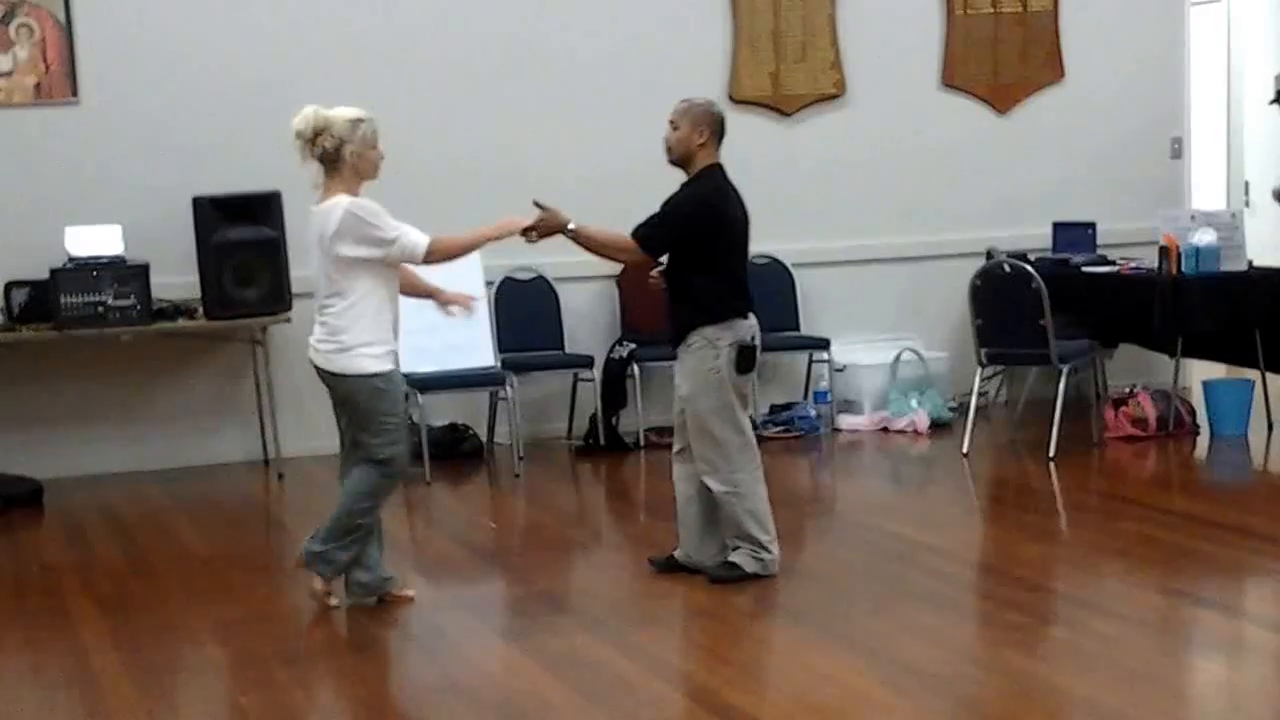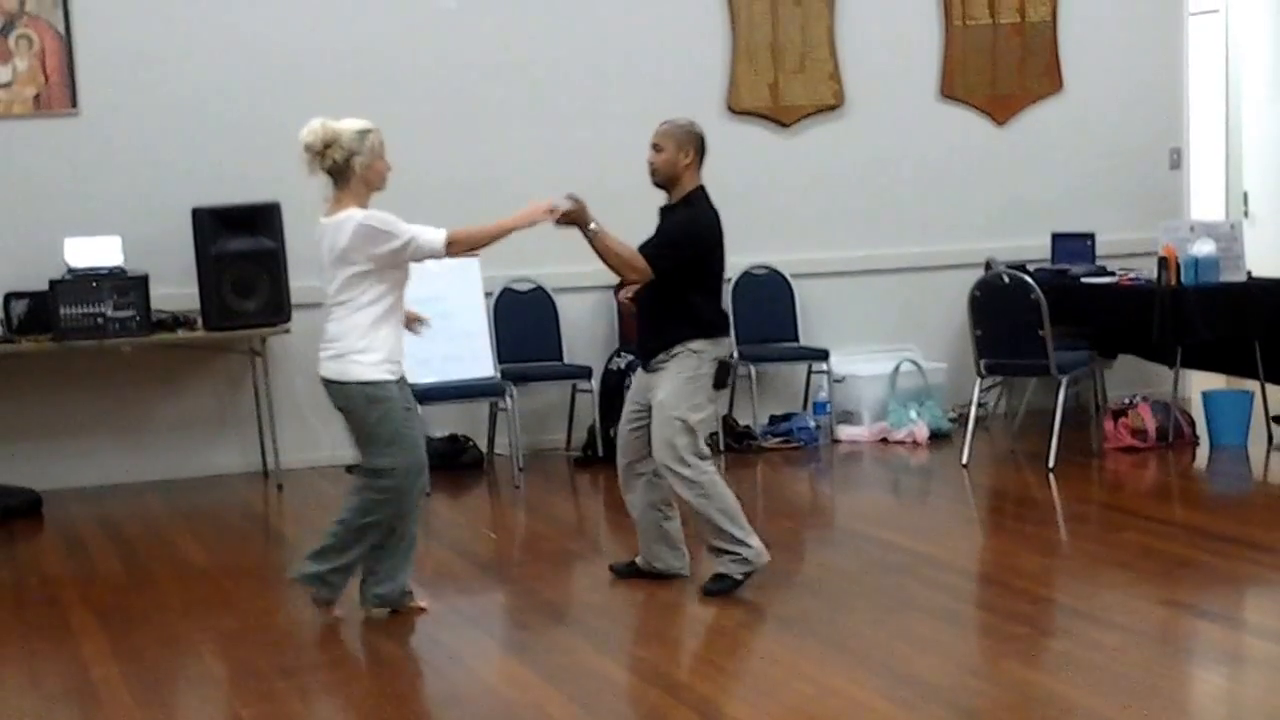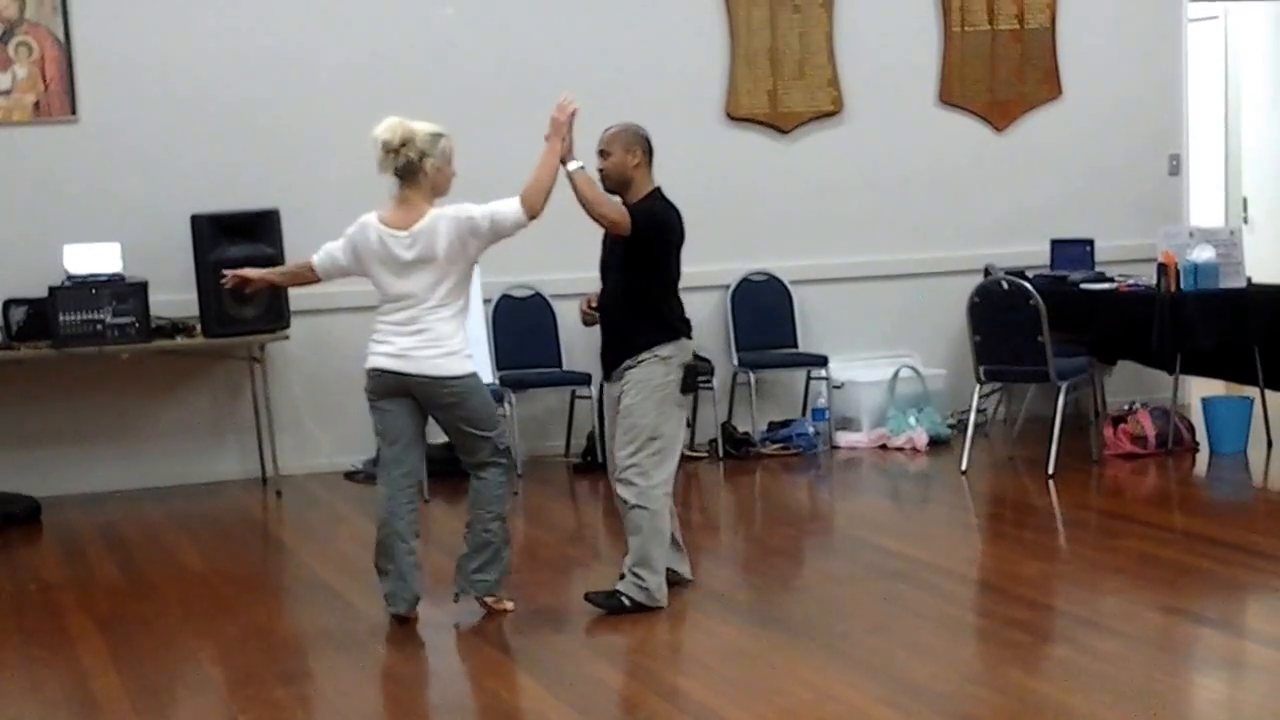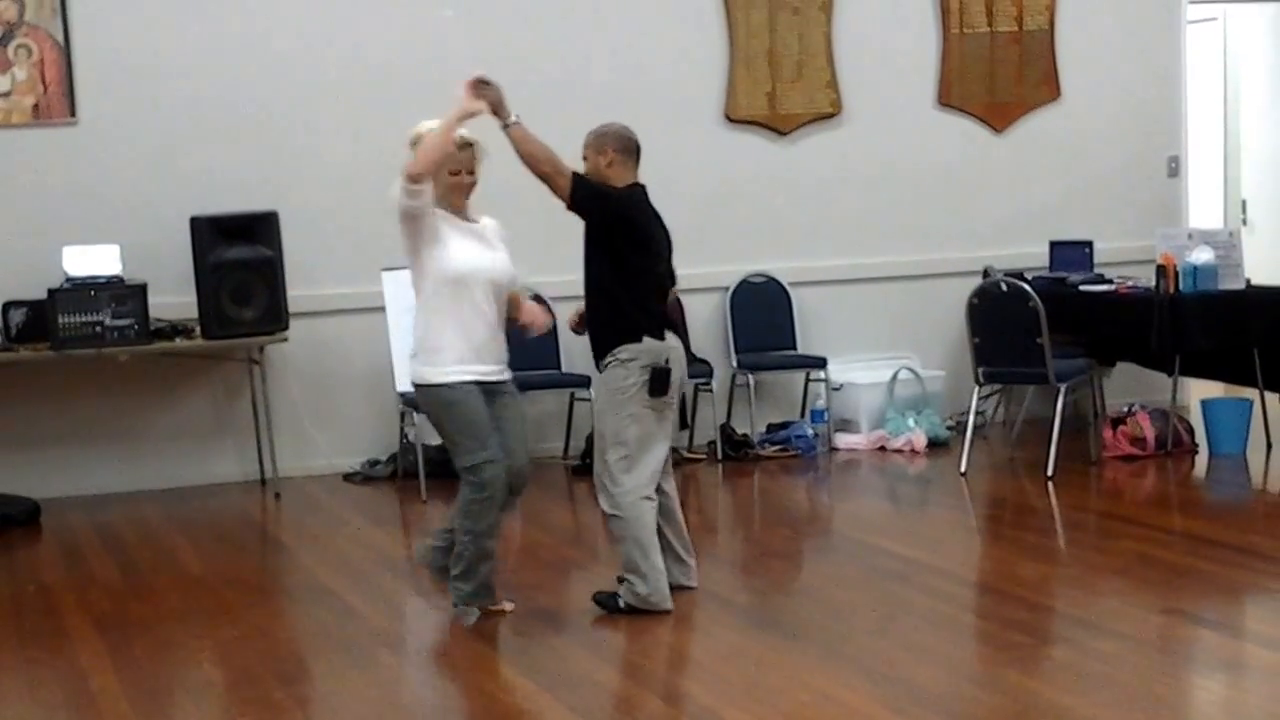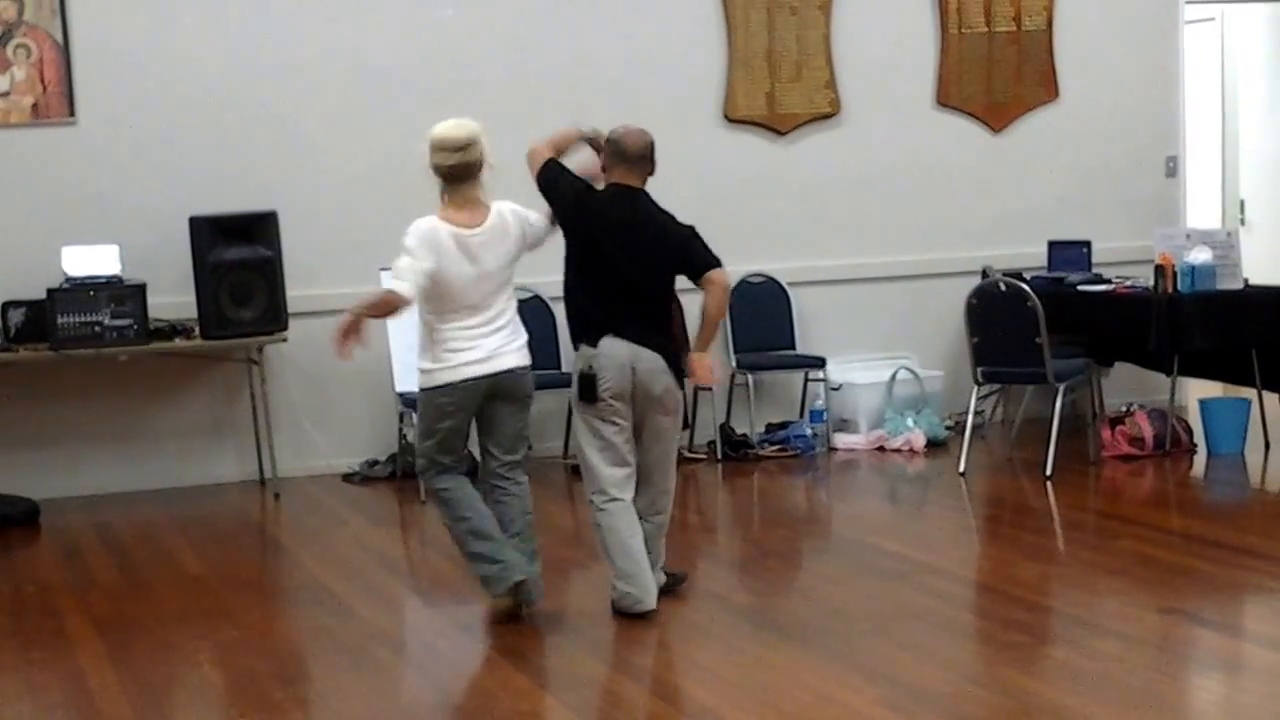
dt=0.5s
person 1, frame 1
left shoulder: (333, 210)
right shoulder: (354, 212)
left elbow: (391, 269)
right elbow: (429, 250)
left wrist: (438, 294)
right wrist: (497, 230)
left hip: (343, 357)
right hip: (359, 361)
left knee: (368, 460)
right knee: (384, 461)
left ankle: (365, 577)
right ankle: (323, 556)
person 1, frame 2
left shoulder: (337, 223)
right shoulder: (367, 226)
right elbow: (451, 242)
left wrist: (398, 311)
right wrist: (520, 220)
left hip: (367, 368)
right hip: (361, 373)
left knee: (406, 471)
right knee: (394, 475)
left ankle: (386, 584)
right ankle: (323, 572)
person 1, frame 3
left shoulder: (368, 231)
right shoulder: (456, 224)
left elbow: (314, 268)
right elbow: (530, 206)
left wrist: (264, 276)
right wrist: (556, 141)
left hip: (387, 372)
right hip: (445, 372)
left knee: (397, 480)
right knee: (493, 461)
left ankle: (401, 595)
right ankle: (481, 580)
person 1, frame 4
left shoulder: (489, 229)
right shoulder: (422, 222)
left elbow: (507, 290)
right elbow: (416, 172)
left wrist: (529, 306)
right wrist: (458, 116)
left hip: (492, 374)
right hip: (443, 378)
left knee: (510, 471)
right knee: (487, 475)
left ankle: (447, 551)
right ankle: (472, 591)
person 1, frame 5
left shoulder: (425, 233)
right shoulder: (509, 218)
left elbow: (395, 300)
right elbow: (547, 224)
left wrist: (356, 317)
left hip: (452, 375)
right hip: (513, 365)
left knee: (442, 472)
right knee: (508, 472)
left ankle: (502, 571)
right ankle: (519, 579)
person 2, frame 1
left shoulder: (700, 198)
right shoulder: (714, 192)
left elbow: (631, 248)
left wrist: (566, 226)
right wrist: (671, 272)
left hip: (715, 339)
right hip: (710, 336)
left knee: (722, 451)
right knee: (691, 450)
left ankle: (756, 551)
right ankle: (700, 549)
person 2, frame 2
left shoulder: (696, 219)
right shoulder: (672, 212)
left elbow: (633, 266)
left wrist: (586, 224)
right wrist: (639, 290)
left hip: (689, 356)
right hip: (655, 357)
left knee: (682, 463)
right knee: (635, 459)
left ankle: (741, 551)
right ankle: (661, 556)
person 2, frame 3
left shoulder: (660, 216)
right shoulder: (624, 217)
left elbow: (611, 218)
left wrist: (570, 162)
right wrist: (598, 301)
left hip: (655, 360)
right hip: (620, 362)
left knee: (642, 475)
right knee: (629, 474)
left ankle: (644, 586)
right ankle: (669, 562)
person 2, frame 4
left shoulder: (615, 207)
right shoulder: (644, 215)
left elbow: (550, 171)
left wrist: (504, 114)
right wrist: (596, 309)
left hip: (636, 358)
right hip: (660, 352)
left knee: (626, 480)
right knee: (653, 473)
left ankle: (648, 588)
right ankle: (677, 569)
person 2, frame 5
left shoulder: (582, 207)
right shoulder: (671, 229)
left elbow: (539, 155)
right elbow: (717, 284)
left wrist: (580, 135)
right wrist: (699, 351)
left hip: (599, 360)
right hip: (657, 360)
left knee: (611, 486)
right knee: (656, 482)
left ankle: (636, 592)
right ankle: (650, 576)
